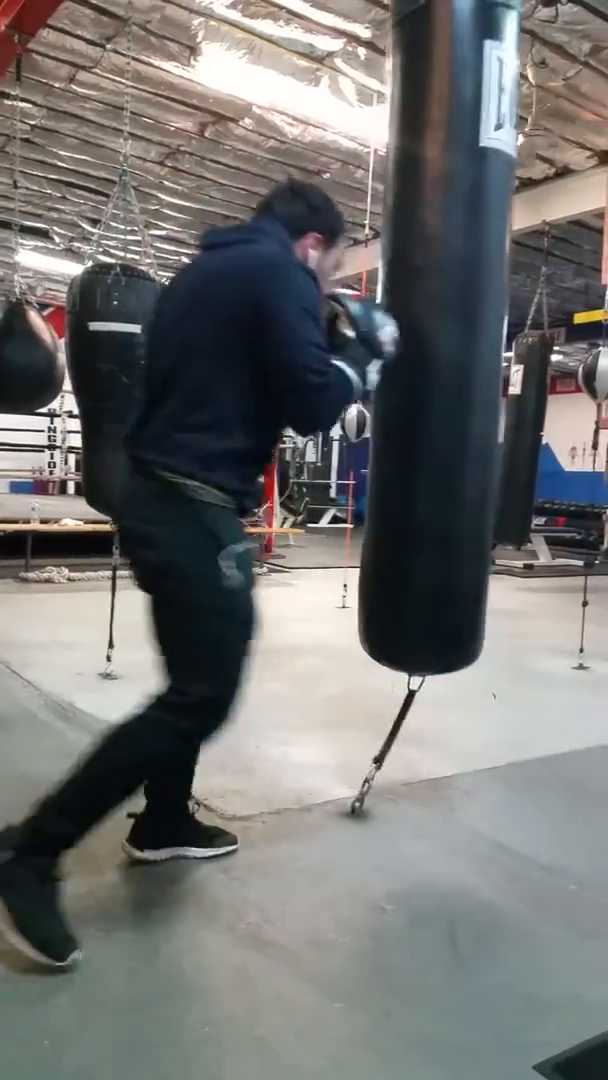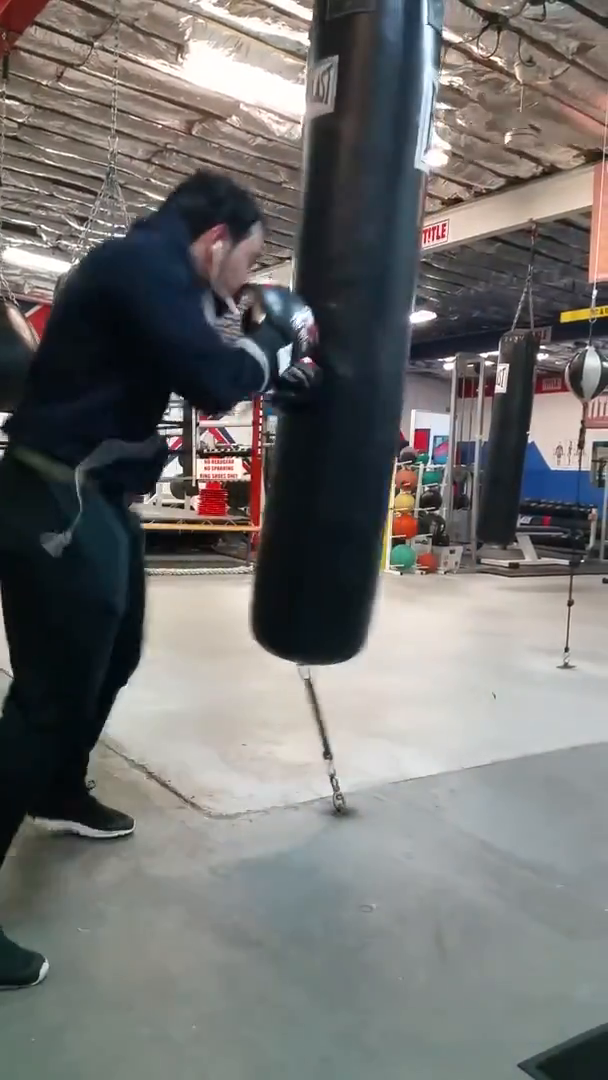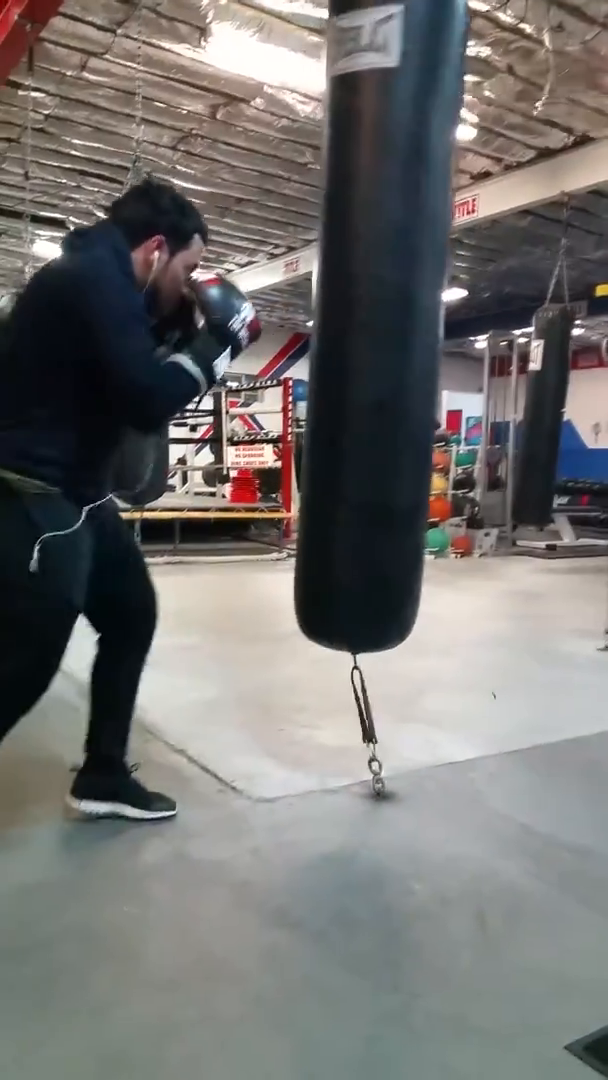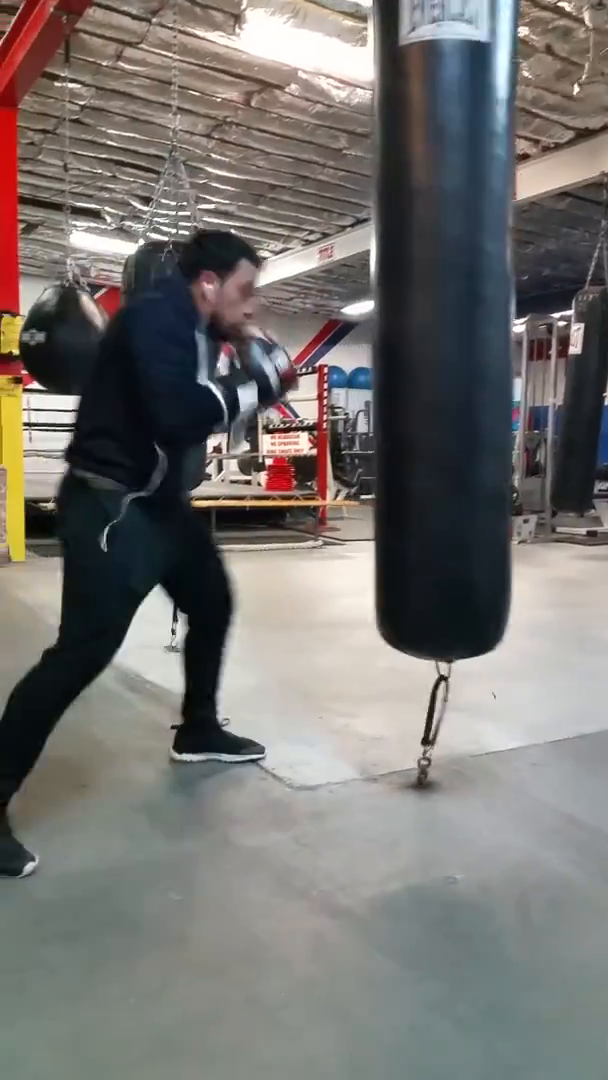
dt=0.5s
person 1, frame 1
left shoulder: (205, 272)
right shoulder: (279, 274)
right elbow: (312, 404)
left wrist: (324, 343)
right wrist: (359, 352)
left hip: (165, 494)
right hip: (193, 511)
left knee: (212, 661)
right knee: (201, 696)
left ankle: (163, 821)
person 1, frame 2
left shoulder: (153, 270)
right shoulder: (145, 264)
left elbow: (190, 368)
right elbow: (213, 381)
left wrist: (283, 368)
right wrist: (276, 334)
left hip: (96, 498)
left knee: (112, 656)
person 1, frame 3
left shoulder: (107, 277)
right shoulder: (91, 279)
left elbow: (129, 373)
right elbow: (151, 399)
left wrist: (190, 326)
right wrist: (215, 340)
left hip: (74, 497)
left knee: (133, 617)
left ankle: (104, 777)
person 1, frame 4
left shoulder: (193, 332)
right shoulder: (156, 317)
left elbow: (194, 415)
right elbow: (174, 412)
left wrist: (254, 381)
right wrist: (251, 380)
left hip: (161, 502)
right hip: (111, 504)
left knee: (213, 606)
right knee: (81, 651)
left ankle: (198, 731)
